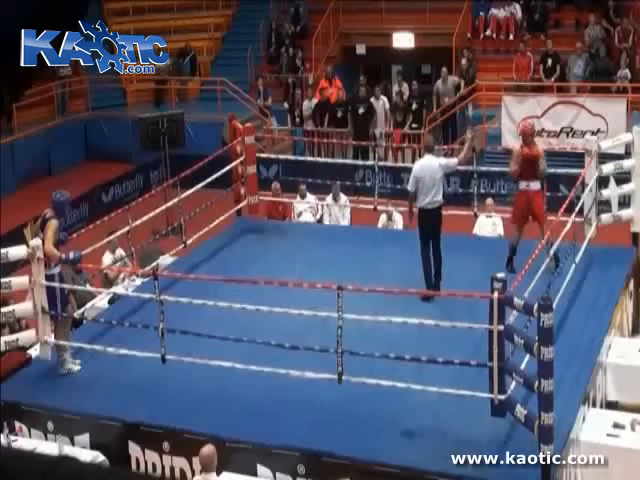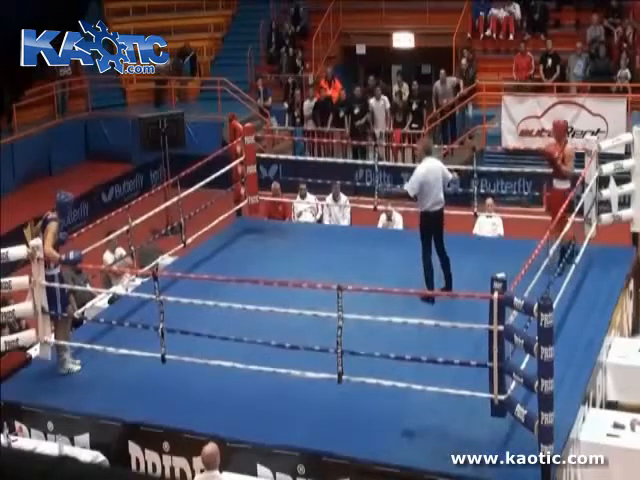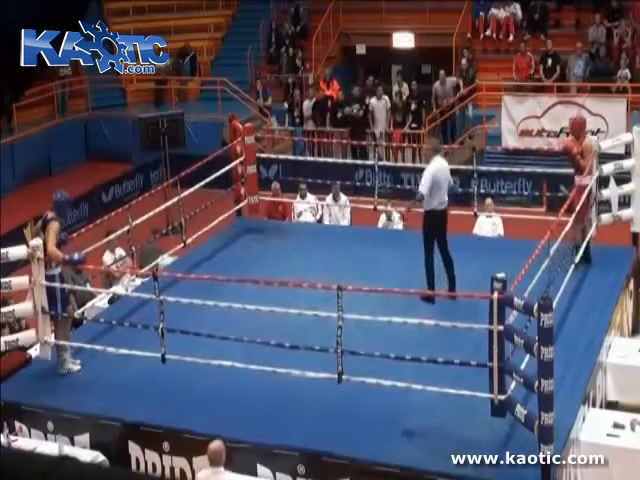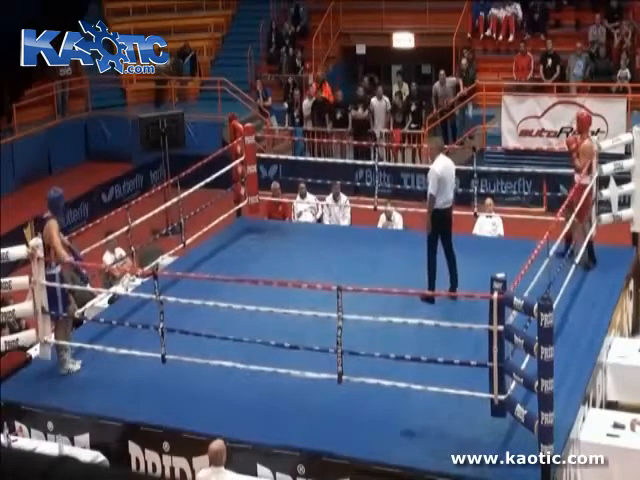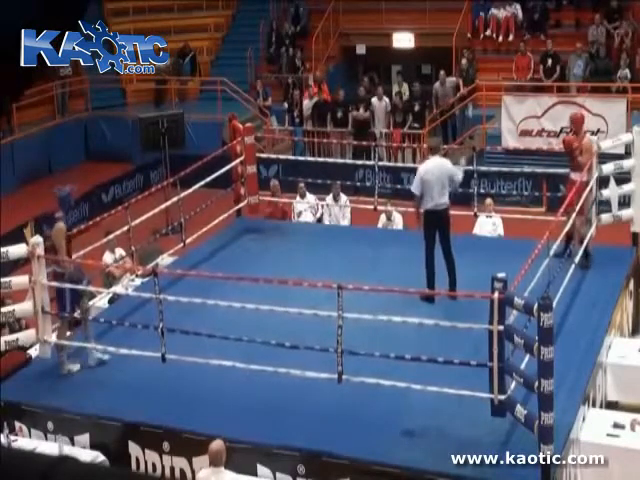
dt=0.5s
person 1, frame 1
left shoulder: (47, 215)
right shoulder: (53, 221)
left elbow: (36, 229)
right elbow: (48, 248)
right wrist: (66, 257)
left hip: (53, 271)
right hip: (51, 273)
left knee: (68, 311)
right knee: (60, 318)
left ankle: (66, 355)
right ankle: (64, 363)
person 1, frame 2
left shoulder: (50, 217)
right shoulder: (54, 223)
left elbow: (39, 231)
right elbow: (47, 250)
right wrist: (66, 258)
left hip: (53, 272)
right hip: (51, 274)
left knee: (68, 312)
right knee: (60, 318)
left ankle: (66, 356)
right ankle: (63, 363)
person 1, frame 3
left shoulder: (49, 217)
right shoulder: (54, 224)
left elbow: (37, 231)
right elbow: (51, 250)
right wrist: (69, 259)
left hip: (53, 272)
right hip: (52, 274)
left knee: (68, 312)
right knee: (60, 318)
left ankle: (66, 356)
right ankle: (63, 363)
person 1, frame 4
left shoulder: (50, 219)
right shoulder: (52, 222)
right elbow: (58, 248)
left wrist: (74, 254)
right wrist: (71, 261)
left hip: (55, 272)
right hip: (52, 274)
left knee: (69, 311)
right knee: (60, 319)
left ankle: (67, 356)
right ankle: (64, 363)
person 1, frame 5
left shoulder: (62, 221)
right shoulder: (60, 226)
right elbow: (63, 258)
left wrist: (77, 273)
right wrist: (77, 277)
left hip: (67, 272)
right hip: (64, 274)
left knee: (84, 308)
right knee: (66, 319)
left ankle: (91, 353)
right ankle: (63, 363)
person 2, frame 1
left shoulder: (418, 166)
right shoulder: (441, 163)
left elbow: (411, 192)
right elbow: (461, 159)
left wrist: (410, 210)
right wrist: (468, 142)
left hip: (424, 211)
right hip: (437, 210)
left knee: (425, 250)
right knee: (436, 248)
left ankle: (430, 289)
right ankle: (436, 284)
person 2, frame 2
left shoulder: (421, 170)
right shoulder: (438, 164)
left elbow: (409, 192)
right elbow: (449, 179)
right wrist: (455, 176)
left hip: (427, 214)
right hip: (439, 211)
left knee: (426, 253)
right knee: (441, 249)
left ankle: (430, 292)
right ankle: (448, 285)
person 2, frame 3
left shoulder: (431, 168)
right shoulder: (445, 164)
left elbow: (422, 195)
left wrist: (408, 207)
left hip: (432, 213)
right hip: (443, 211)
left knee: (429, 253)
right knee: (444, 249)
left ankle: (430, 292)
right ankle: (452, 288)
person 2, frame 4
left shoulder: (435, 168)
right shoulder: (450, 163)
left elbow: (432, 196)
left wrist: (428, 218)
left hip: (437, 212)
right hip: (448, 210)
left knee: (432, 253)
right knee: (449, 249)
left ankle: (431, 292)
right ankle: (453, 288)
person 2, frame 5
left shoulder: (423, 168)
right shoulder: (446, 164)
left elbow: (416, 194)
right elbow: (458, 180)
left wrist: (418, 212)
right wrist: (462, 164)
left hip: (429, 214)
right hip: (444, 212)
left knee: (429, 253)
right knee: (447, 251)
left ankle: (430, 292)
right ankle: (452, 289)
person 3, frame 1
left shoulder: (539, 151)
right shoulder: (517, 151)
left elbow: (542, 173)
right elbow: (512, 173)
left wrist: (537, 162)
right wrist: (520, 161)
left hip: (537, 191)
right hip: (523, 191)
left knee: (544, 227)
right knee: (518, 228)
left ankle: (556, 261)
right ankle: (510, 262)
person 3, frame 2
left shoulder: (568, 149)
right shoulder: (554, 146)
left elbow: (569, 172)
left wrist: (557, 161)
right wrist: (550, 159)
left hip: (563, 190)
right hip: (554, 187)
left knee: (561, 225)
right knee: (557, 224)
left ankle: (561, 261)
right ankle: (569, 248)
person 3, frame 3
left shoulder: (587, 144)
right shoulder: (576, 142)
left elbow: (587, 167)
left wrist: (575, 156)
right wrist: (572, 154)
left hip: (584, 185)
right hip: (579, 183)
left knee: (579, 221)
right knee: (582, 220)
left ankle: (582, 255)
right ankle: (585, 255)
person 3, frame 4
left shoulder: (586, 145)
right shoulder: (580, 140)
left elbow: (581, 168)
left wrist: (573, 153)
right wrist: (574, 149)
left hip: (583, 185)
right hip: (578, 183)
left knee: (583, 221)
right knee: (570, 215)
left ankle: (591, 258)
right ankle: (569, 249)
person 3, frame 5
left shoulder: (586, 141)
right shoulder: (574, 138)
left elbow: (585, 165)
left wrist: (575, 151)
right wrist: (568, 150)
left hip: (582, 182)
right hip: (572, 179)
left knee: (579, 219)
left ankle: (586, 256)
right ankle: (567, 249)
